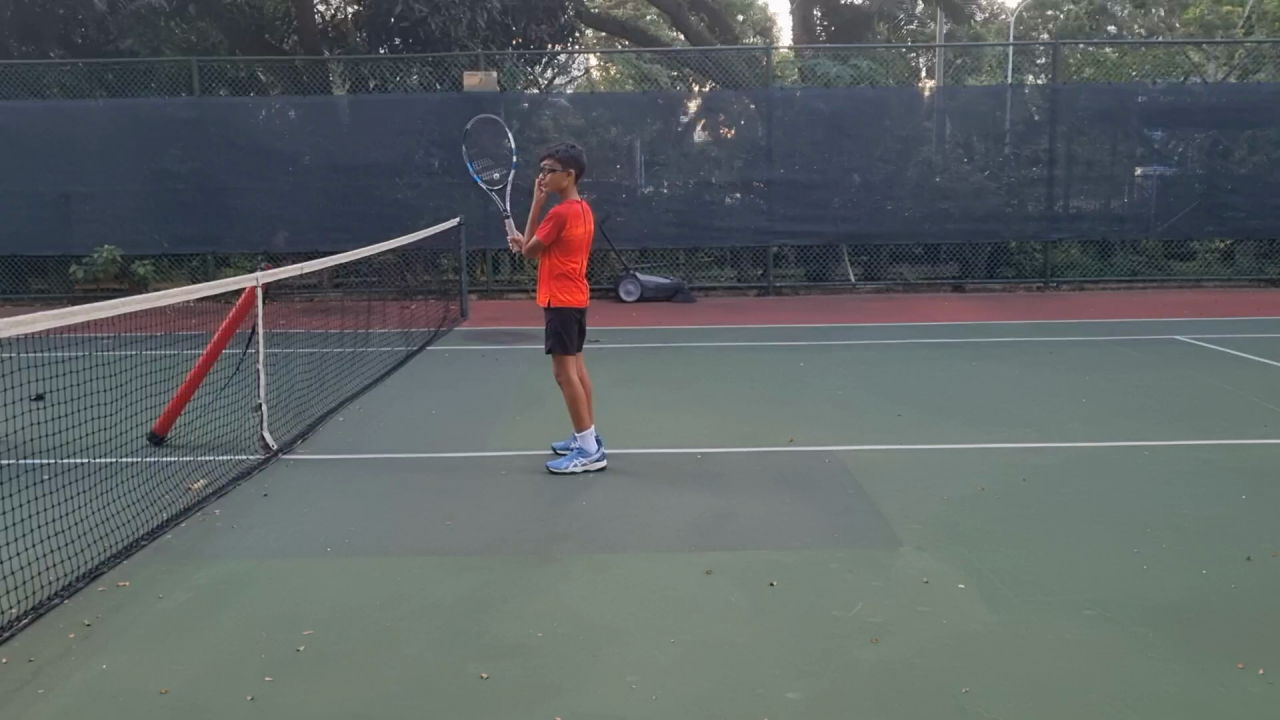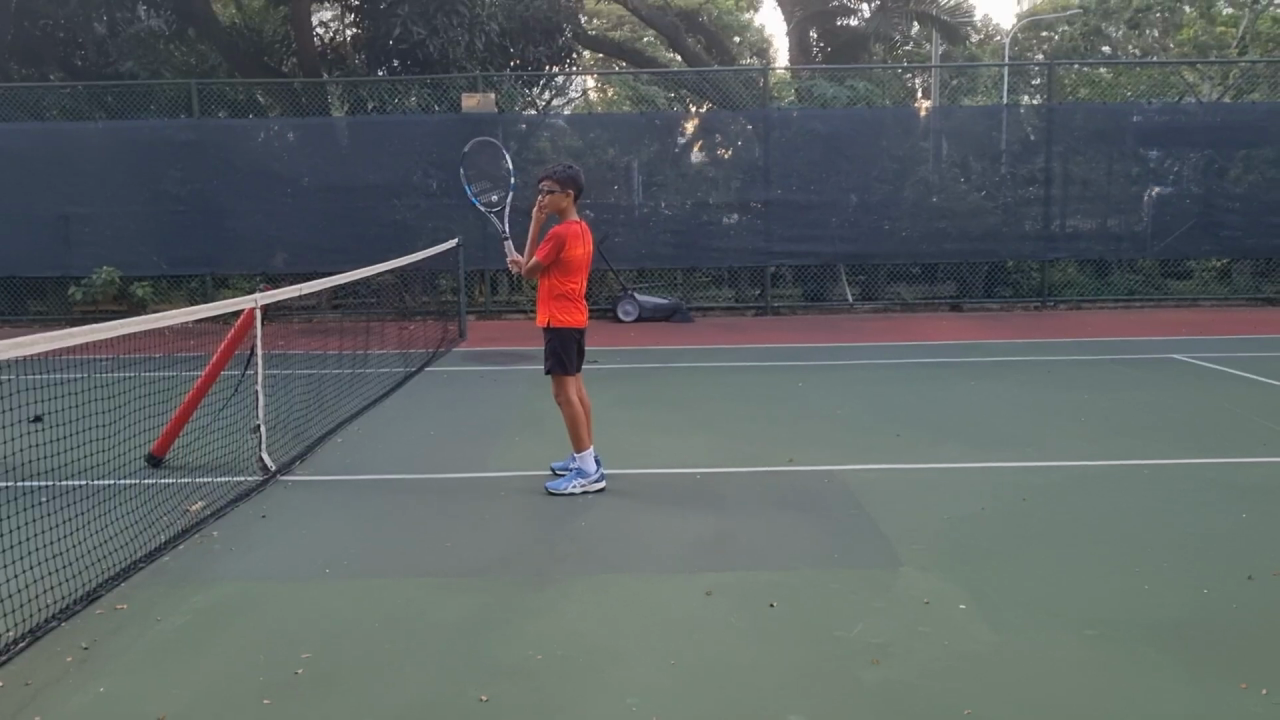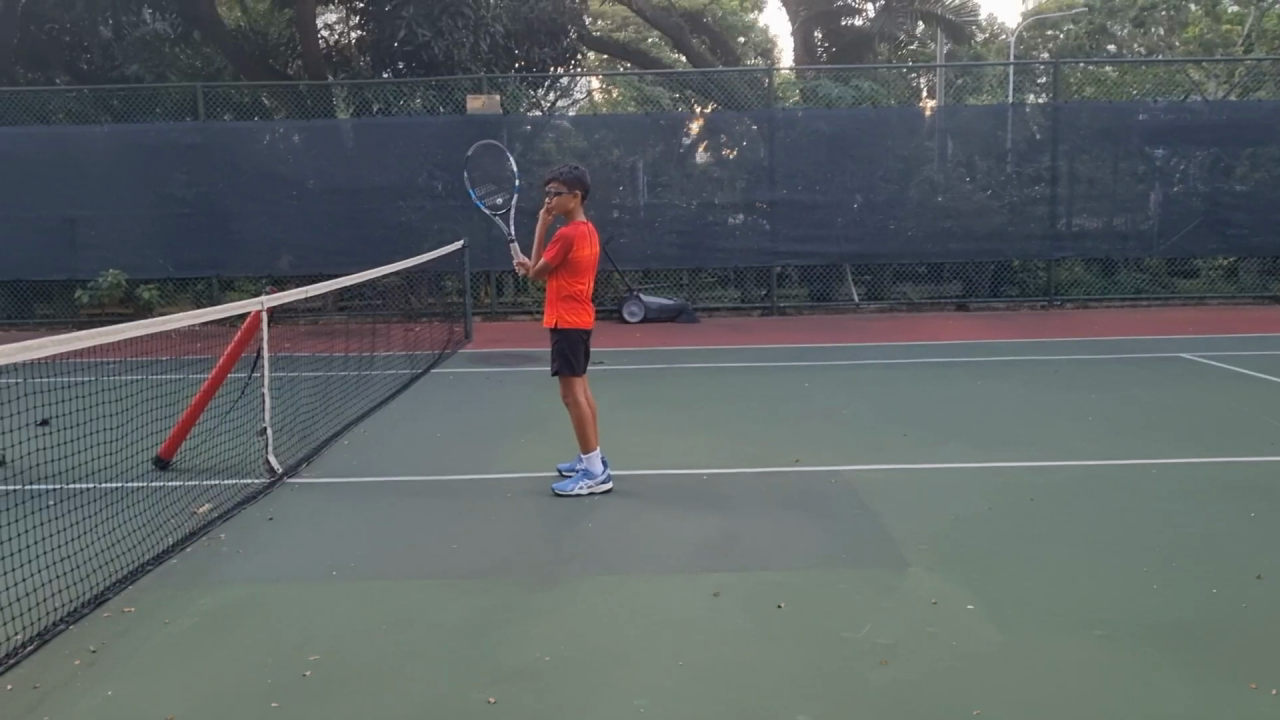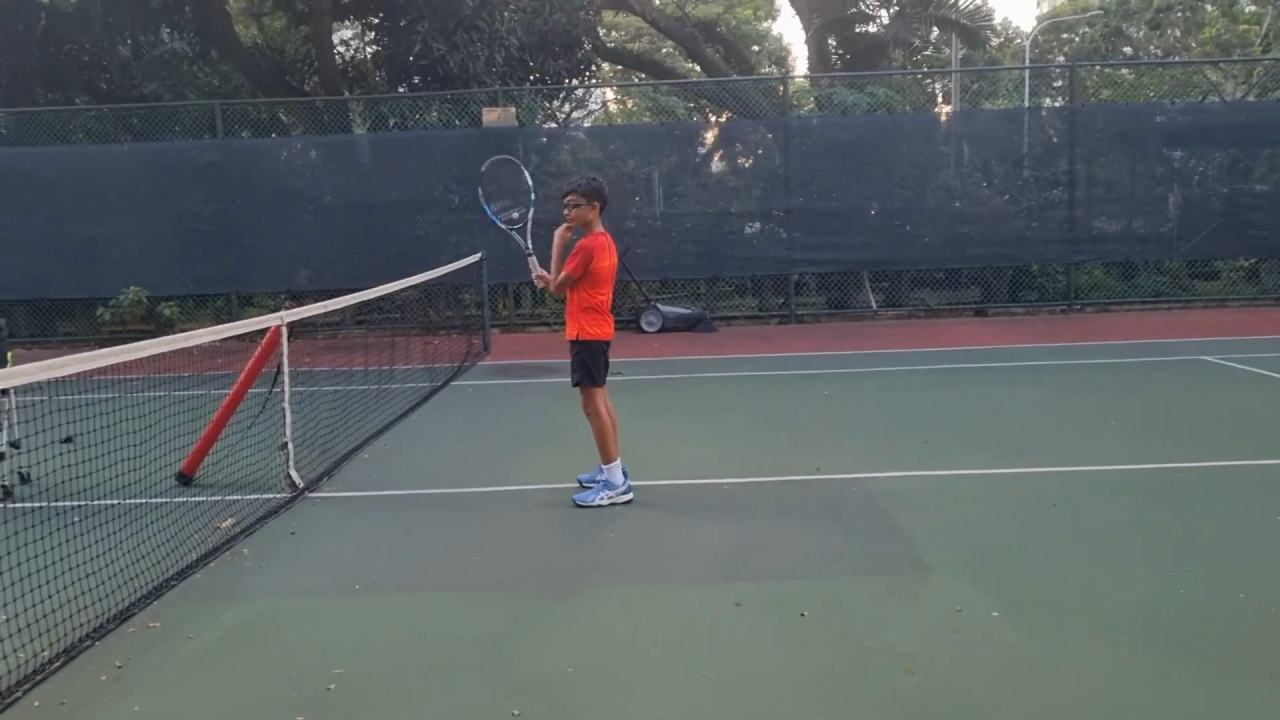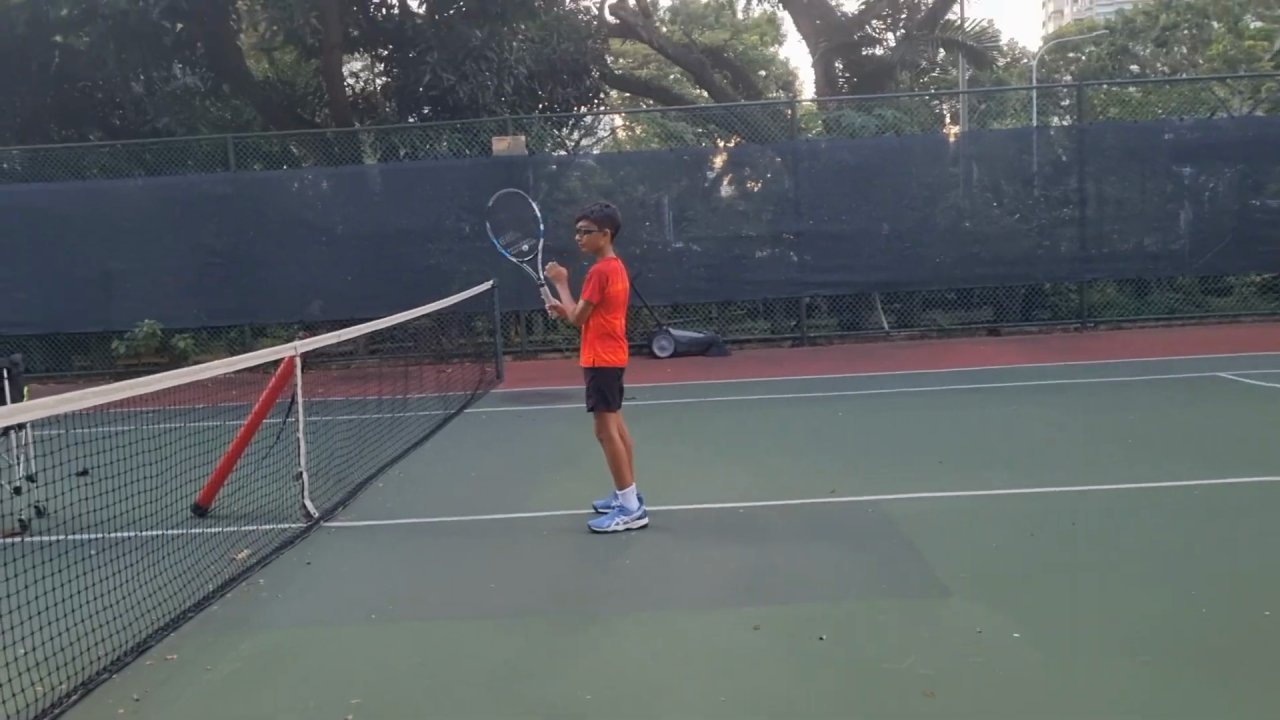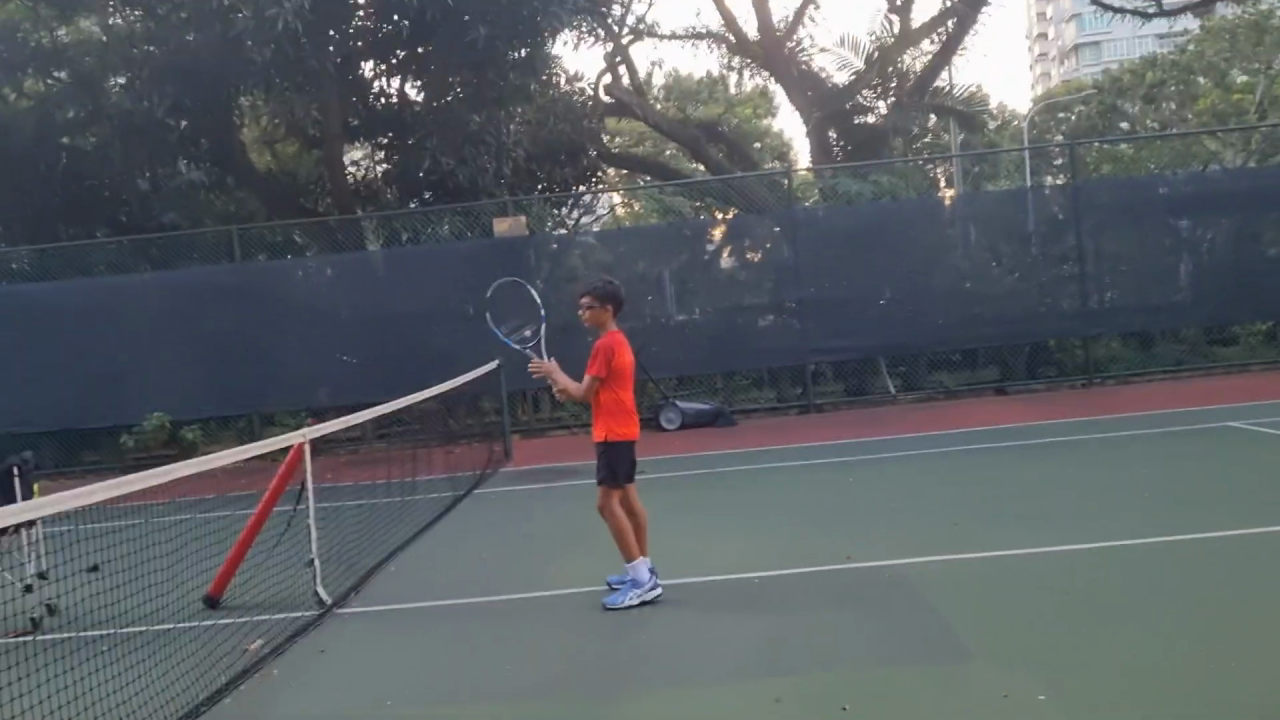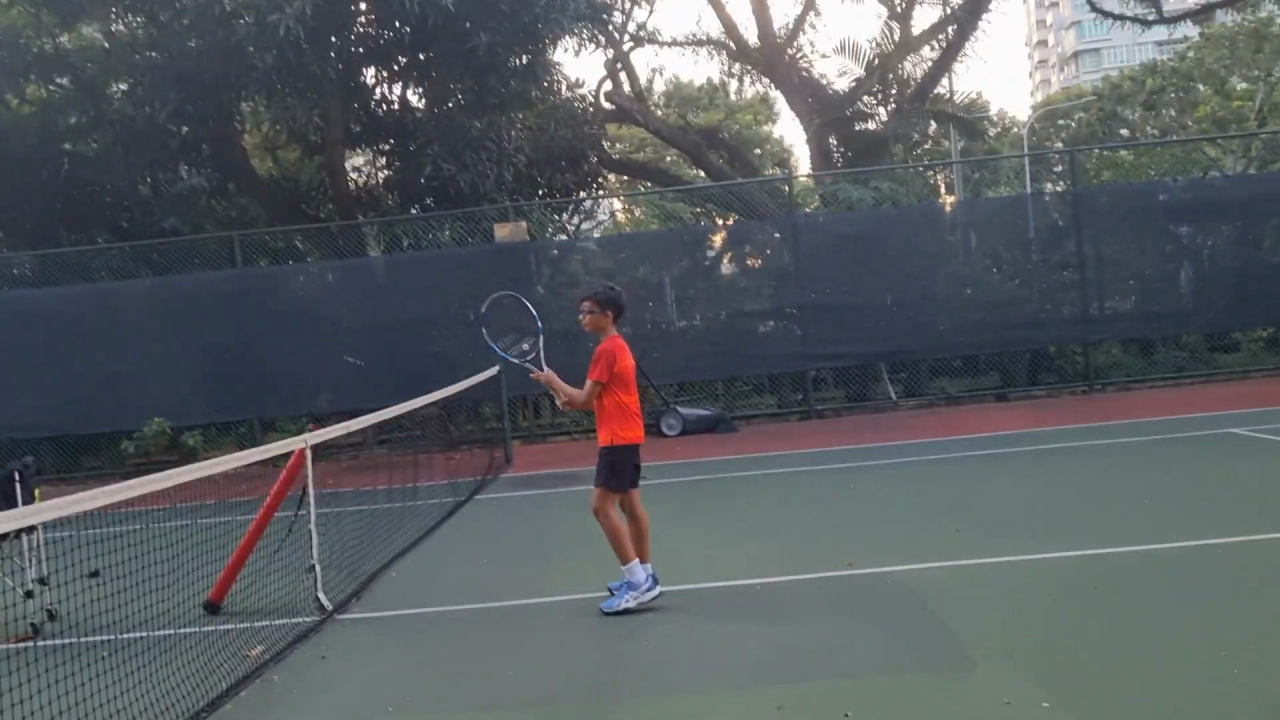
dt=0.1s
person 1, frame 1
left shoulder: (559, 213)
right shoulder: (582, 210)
left elbow: (528, 251)
left wrist: (536, 203)
right wrist: (525, 242)
left hip: (560, 300)
right hip: (576, 298)
left knee: (564, 372)
right knee: (576, 367)
left ankle: (589, 451)
right ankle: (588, 438)
person 1, frame 2
left shoulder: (559, 234)
right shoulder: (581, 230)
left elbow: (528, 272)
left wrist: (535, 224)
right wrist: (525, 263)
left hip: (559, 321)
right hip: (574, 319)
left knee: (563, 393)
right knee: (575, 388)
left ankle: (588, 472)
right ankle: (586, 458)
person 1, frame 3
left shoulder: (566, 235)
right shoulder: (587, 231)
left elbow: (536, 274)
left wrist: (541, 229)
right wrist: (532, 266)
left hip: (566, 322)
right hip: (580, 319)
left knee: (571, 394)
right knee: (581, 389)
left ankle: (595, 473)
right ankle: (592, 459)
person 1, frame 4
left shoulder: (586, 246)
right shoulder: (605, 242)
left elbow: (557, 289)
left wrist: (557, 245)
right wrist: (552, 279)
left hip: (586, 333)
right hip: (598, 330)
left knee: (592, 405)
right knee: (600, 400)
left ankle: (615, 484)
right ankle: (613, 470)
person 1, frame 5
left shoulder: (599, 271)
right shoulder: (615, 267)
left elbow: (577, 318)
left wrist: (561, 284)
right wrist: (564, 307)
left hip: (602, 359)
right hip: (612, 357)
left knee: (605, 430)
right knee: (613, 426)
left ankle: (629, 509)
right ankle: (625, 497)
person 1, frame 6
left shoulder: (604, 345)
right shoulder: (618, 341)
left elbow: (583, 395)
left wrist: (554, 373)
right wrist: (570, 390)
left hip: (614, 432)
right hip: (623, 431)
left knee: (607, 504)
right knee: (627, 499)
left ankle: (643, 581)
right ankle: (643, 570)
person 1, frame 7
left shoulder: (605, 350)
right shoulder: (618, 347)
left elbow: (585, 399)
left wrist: (554, 382)
right wrist: (574, 401)
left hip: (618, 439)
right hip: (628, 436)
left knee: (603, 506)
right knee: (630, 504)
left ankle: (638, 584)
right ankle: (644, 574)
